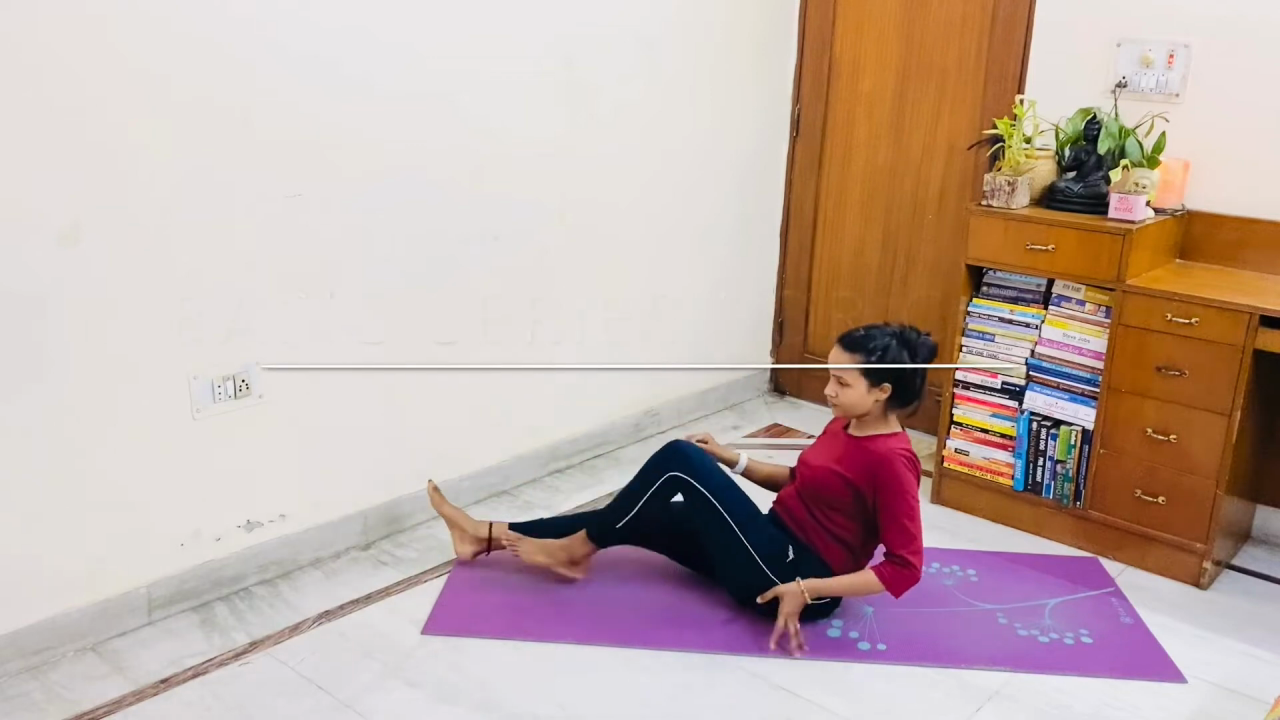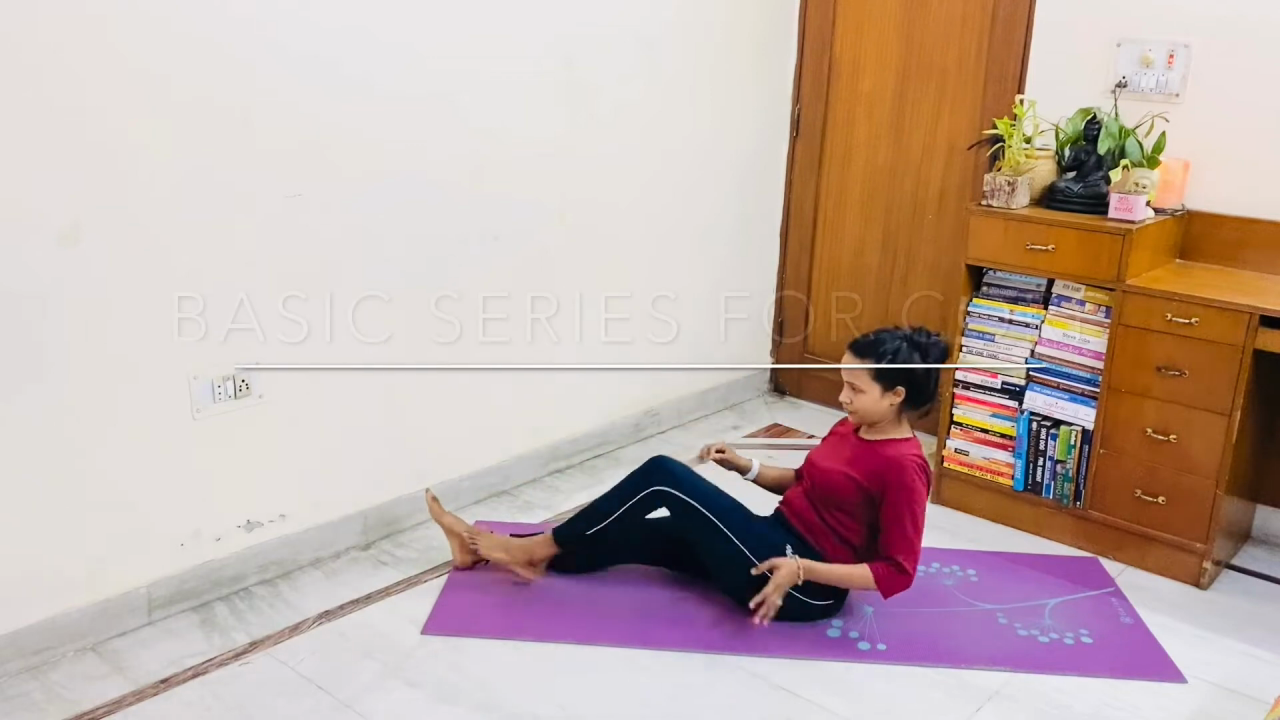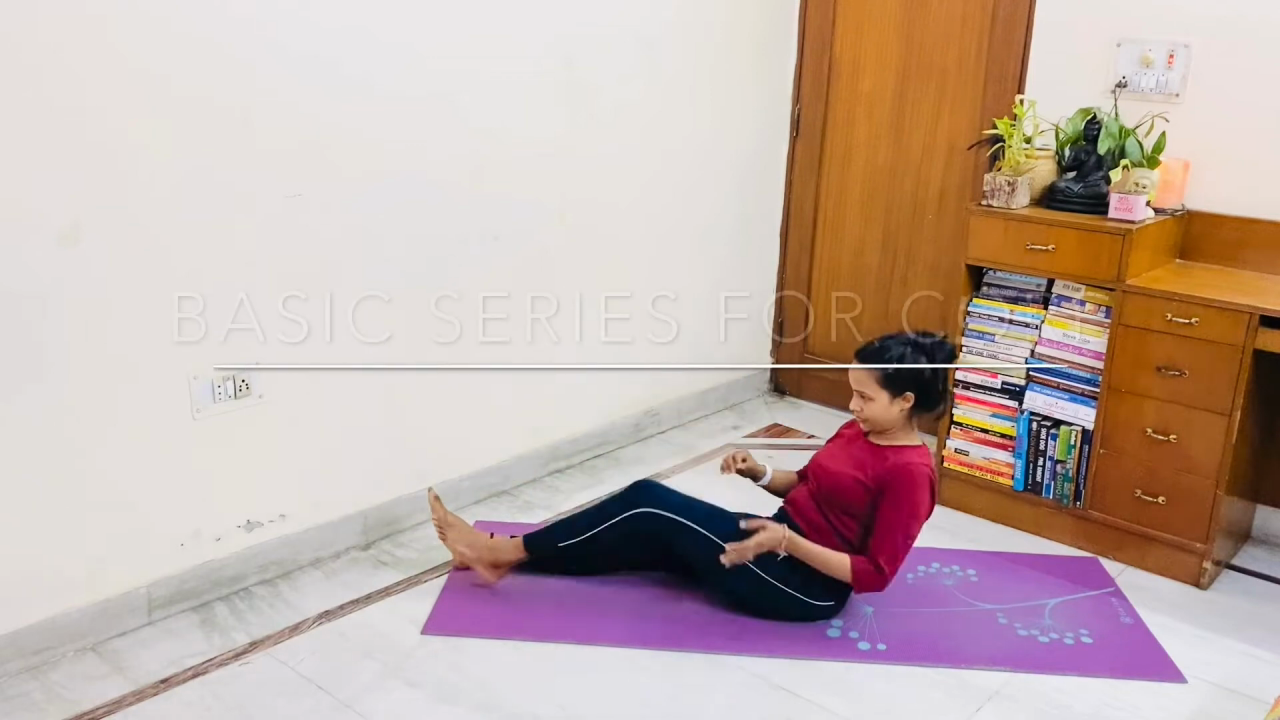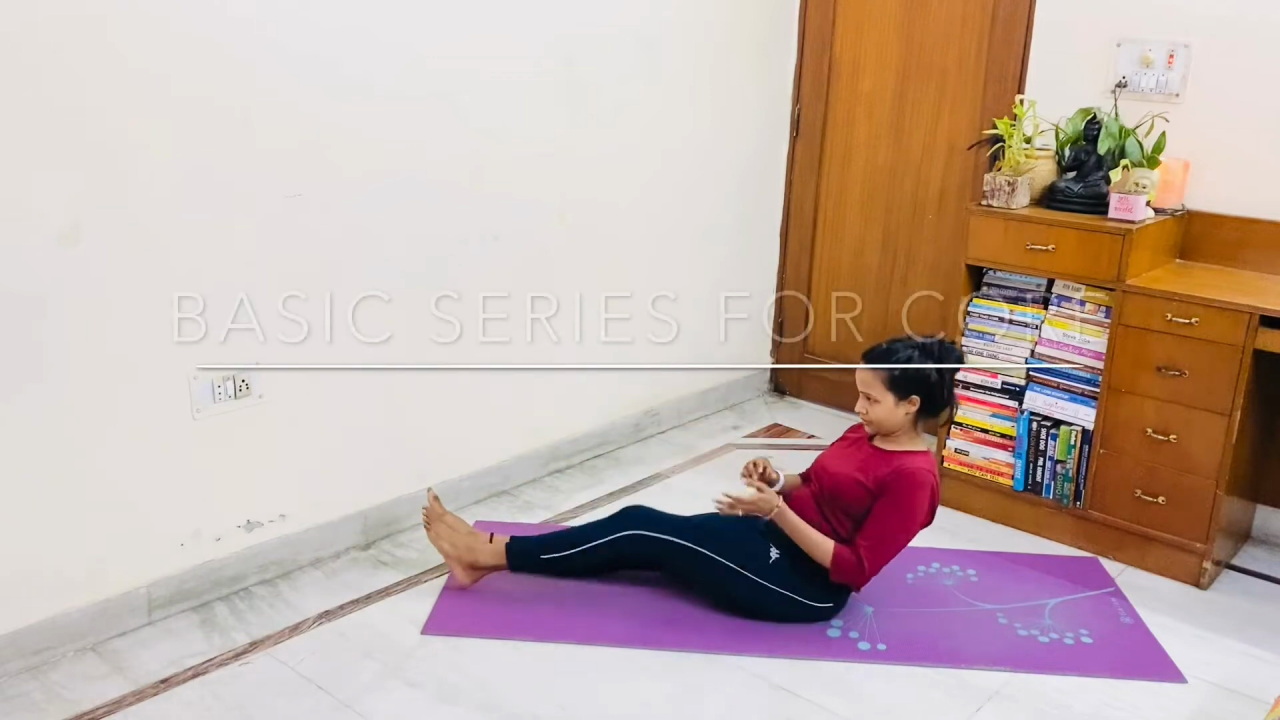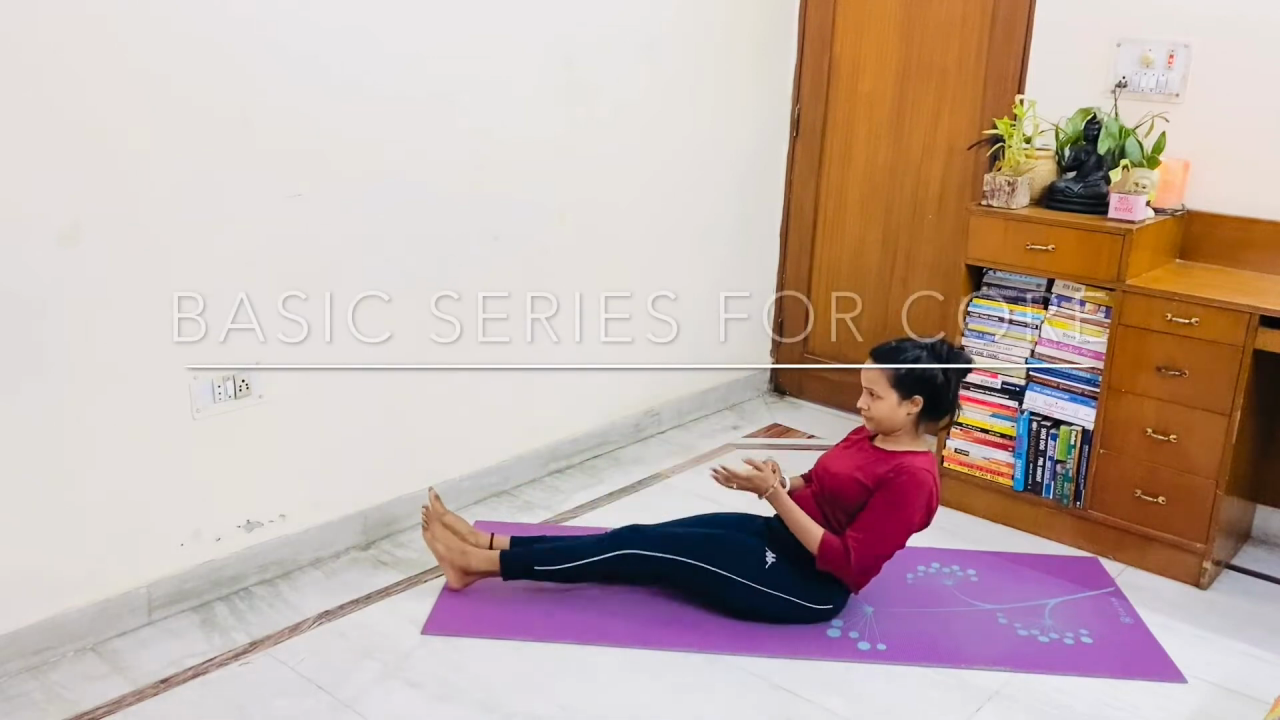
dt=0.1s
person 1, frame 1
left shoulder: (892, 462)
right shoulder: (847, 424)
left elbow: (905, 570)
left wrist: (806, 592)
right wrist: (731, 459)
left hip: (802, 573)
right hip: (776, 545)
left knee: (678, 459)
right knee: (644, 520)
left ankle: (576, 547)
right ankle: (490, 536)
person 1, frame 2
left shoulder: (902, 467)
right shoulder: (852, 427)
left elbow: (896, 573)
left wrist: (803, 571)
right wrist: (744, 465)
left hip: (809, 584)
right hip: (777, 541)
left knee: (663, 477)
right knee: (626, 535)
left ankle: (538, 550)
right ankle: (484, 544)
person 1, frame 3
left shoulder: (910, 473)
right shoulder: (859, 431)
left elbow: (874, 574)
left wrist: (787, 542)
right wrist: (763, 474)
left hip: (807, 587)
right hip: (785, 538)
left knee: (648, 502)
right knee: (633, 542)
left ankle: (506, 553)
right ankle: (493, 547)
person 1, frame 4
left shoulder: (913, 477)
right shoulder: (865, 434)
left elbow: (855, 567)
left wrist: (777, 512)
right wrist: (775, 481)
left hip: (806, 588)
right hip: (782, 545)
left knee: (639, 527)
right knee: (632, 543)
left ankle: (485, 558)
right ankle: (488, 548)
person 1, frame 5
left shoulder: (912, 479)
right shoulder: (870, 437)
left elbow: (841, 559)
left wrist: (773, 495)
right wrist: (776, 483)
left hip: (807, 587)
right hip: (778, 538)
left knee: (639, 550)
right knee: (636, 536)
left ankle: (478, 563)
right ankle: (487, 544)
